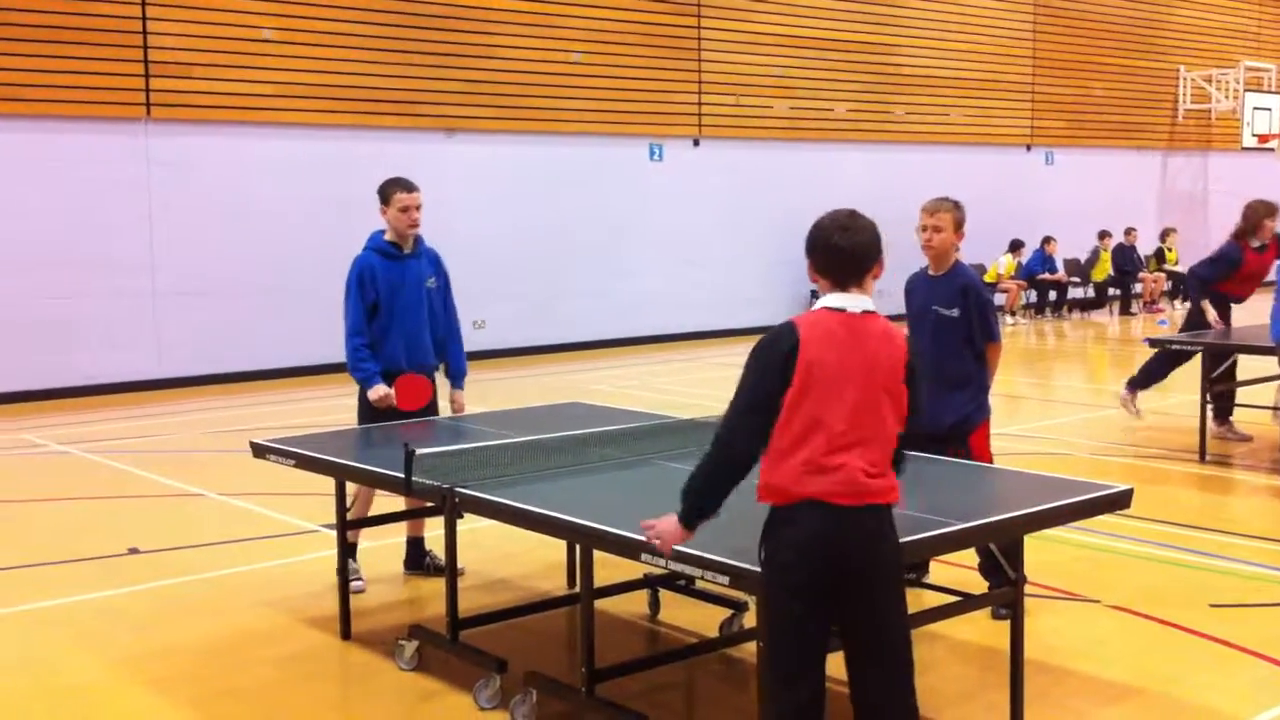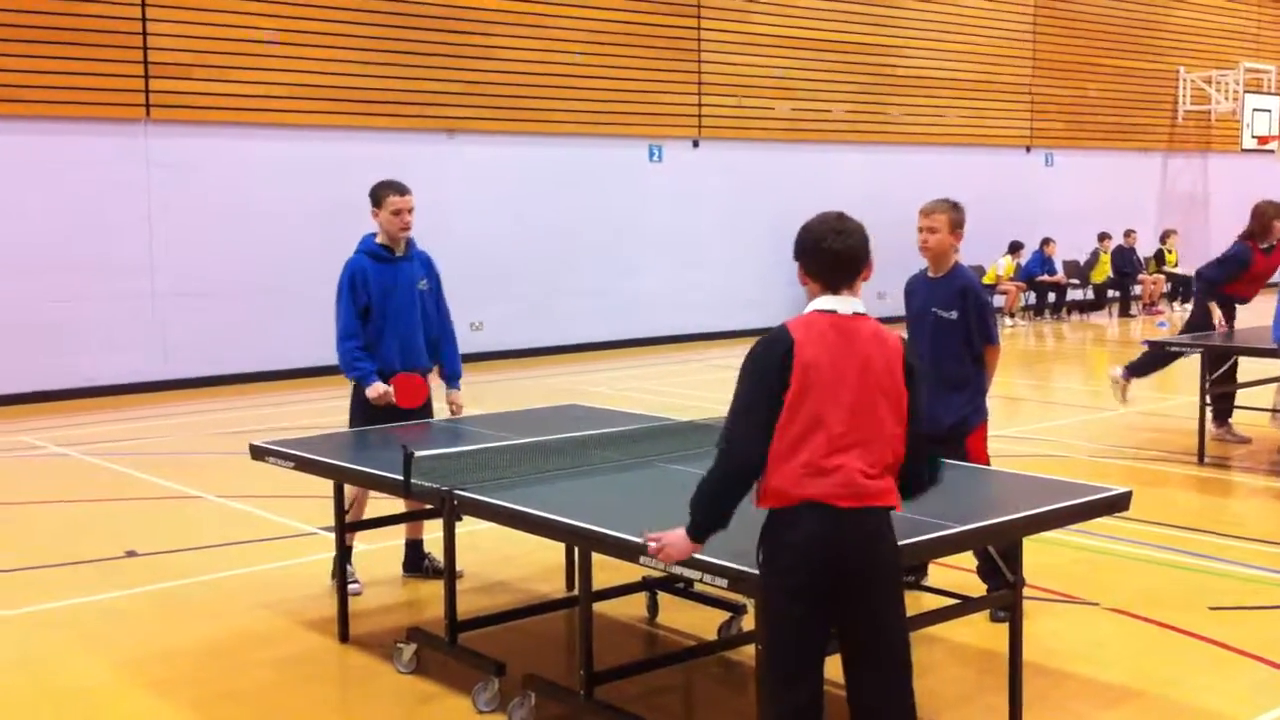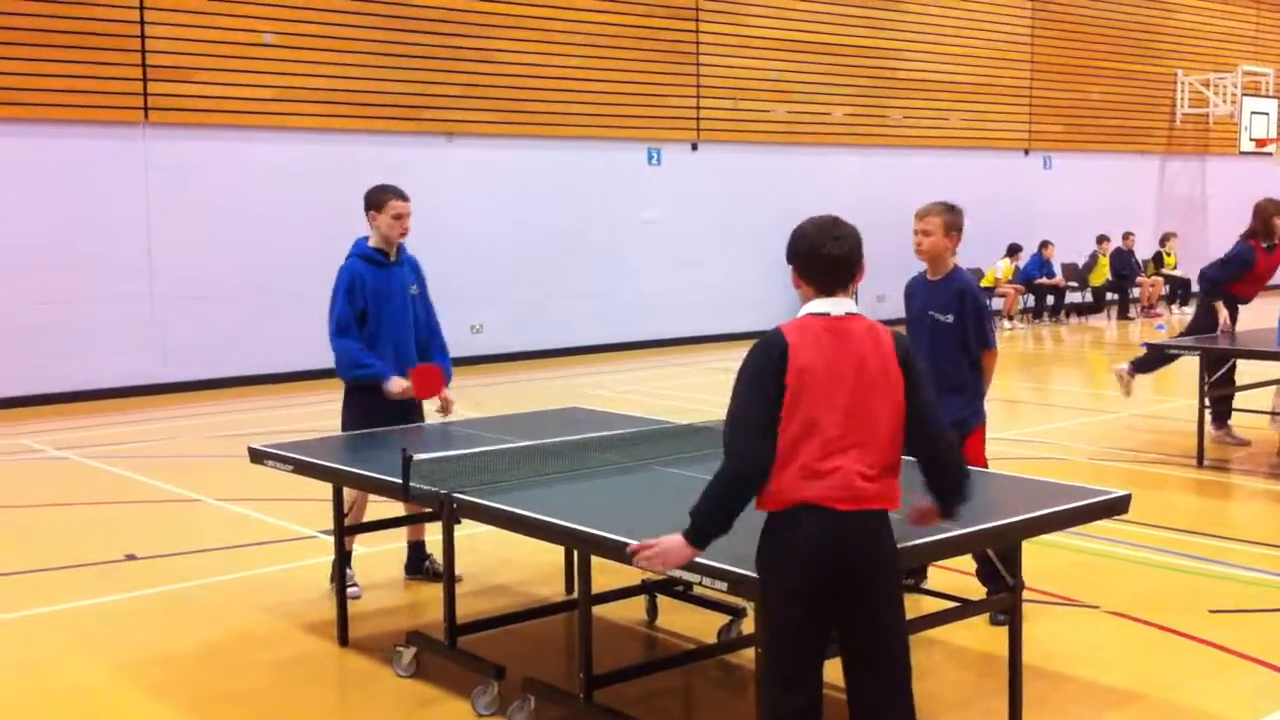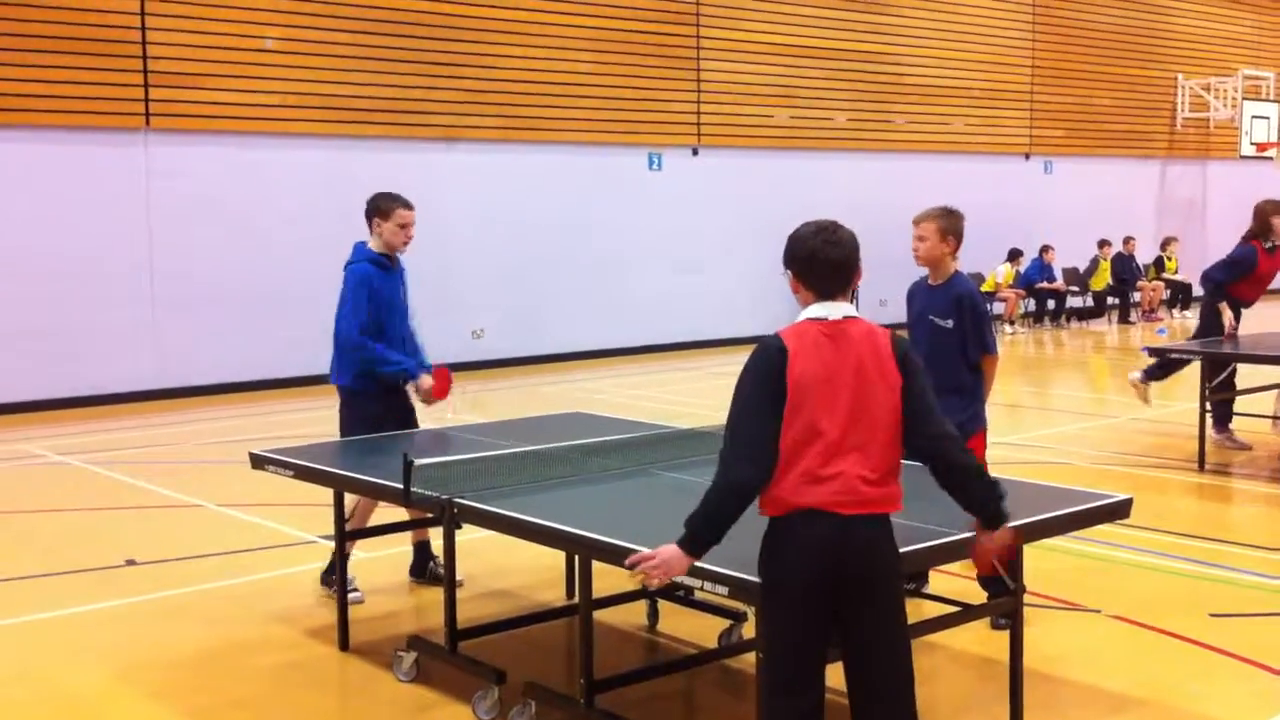
dt=0.1s
person 1, frame 1
left shoulder: (789, 339)
right shoulder: (900, 347)
left elbow: (739, 439)
left wrist: (687, 517)
left hip: (800, 526)
right hip: (872, 527)
person 1, frame 2
left shoulder: (784, 343)
right shoulder: (893, 348)
left elbow: (744, 449)
right elbow: (920, 463)
left wrist: (696, 529)
left hip: (798, 527)
right hip: (869, 529)
person 1, frame 3
left shoulder: (779, 346)
right shoulder: (892, 347)
left elbow: (746, 456)
right elbow: (935, 442)
left wrist: (694, 536)
right wrist: (945, 502)
left hip: (797, 532)
right hip: (870, 531)
person 1, frame 4
left shoulder: (778, 352)
right shoulder: (891, 349)
left elbow: (745, 462)
right elbow: (939, 443)
left wrist: (691, 545)
right wrist: (990, 515)
left hip: (799, 536)
right hip: (871, 535)
person 2, frame 1
left shoulder: (969, 285)
right shoulder: (914, 284)
left elbow: (992, 347)
left wrist: (974, 392)
right wrist: (916, 388)
left hip: (963, 414)
right hip: (920, 411)
left ankle: (1004, 583)
right ankle: (913, 565)
person 2, frame 2
left shoulder: (968, 287)
right shoulder: (913, 286)
left elbow: (990, 350)
left wrist: (972, 395)
right wrist: (914, 389)
left hip: (961, 416)
right hip: (919, 413)
left ankle: (1003, 586)
right ankle: (912, 568)
person 2, frame 3
left shoulder: (965, 290)
right shoulder: (914, 287)
left elbow: (988, 354)
left wrist: (969, 401)
left hip: (959, 419)
left ankle: (1003, 589)
right ankle: (912, 569)
person 2, frame 4
left shoulder: (965, 295)
right shoulder: (916, 292)
left elbow: (988, 359)
left wrist: (970, 405)
left hip: (959, 423)
left ankle: (1004, 593)
right ankle: (913, 574)
person 3, frame 1
left shoulder: (431, 261)
right shoulder: (367, 265)
left elbow: (448, 324)
right elbow: (355, 333)
left wrist: (456, 379)
right wrist: (370, 380)
left hip: (422, 381)
right hip: (381, 386)
left ankle: (416, 552)
right ankle: (348, 556)
person 3, frame 2
left shoulder: (423, 263)
right shoulder: (359, 268)
left elbow: (441, 326)
right elbow: (348, 336)
left wrist: (452, 380)
right wrist: (367, 379)
right hip: (375, 388)
left ankle: (415, 555)
right ankle: (343, 560)
person 3, frame 3
left shoulder: (410, 266)
right shoulder: (354, 271)
left elbow: (427, 326)
right elbow: (342, 336)
left wrist: (441, 378)
right wrist: (383, 375)
left hip: (406, 388)
right hip: (367, 390)
left ankle: (418, 558)
right ankle: (343, 564)
person 3, frame 4
left shoulder: (395, 271)
right shoulder: (361, 274)
right elbow: (355, 341)
left wrist: (422, 372)
right wrist: (411, 370)
left hip: (397, 390)
right hip: (365, 395)
left ankle: (423, 559)
right ankle: (336, 569)
person 4, frame 1
right shoulder: (1235, 251)
right elbow: (1196, 276)
right wrist: (1206, 307)
left hip: (1222, 302)
right hip: (1212, 303)
left knee: (1179, 349)
right knee: (1221, 359)
left ankle: (1131, 388)
right ankle: (1222, 422)
person 4, frame 2
right shoulder: (1243, 252)
right elbow: (1205, 277)
right wrist: (1215, 309)
left hip: (1226, 304)
right hip: (1217, 304)
right knee: (1223, 361)
left ankle: (1125, 374)
right ankle: (1220, 423)
person 4, frame 3
right shoulder: (1247, 250)
right elbow: (1209, 277)
right wrist: (1220, 308)
left hip: (1227, 304)
right hip: (1219, 304)
right knee: (1221, 363)
left ankle: (1131, 369)
right ankle: (1219, 426)
person 4, frame 4
right shoulder: (1249, 252)
right elbow: (1211, 278)
right wrist: (1225, 310)
left hip: (1231, 306)
right hip: (1222, 306)
right knee: (1222, 367)
left ankle: (1144, 377)
right ankle: (1221, 429)
